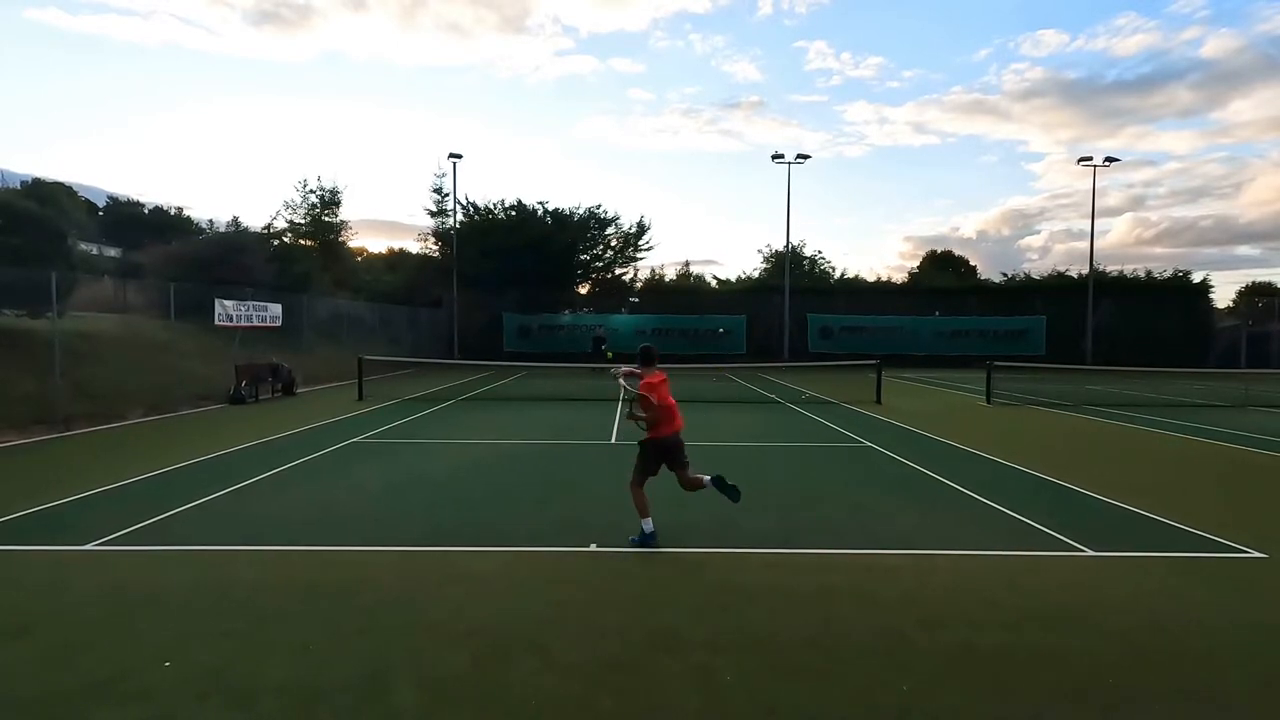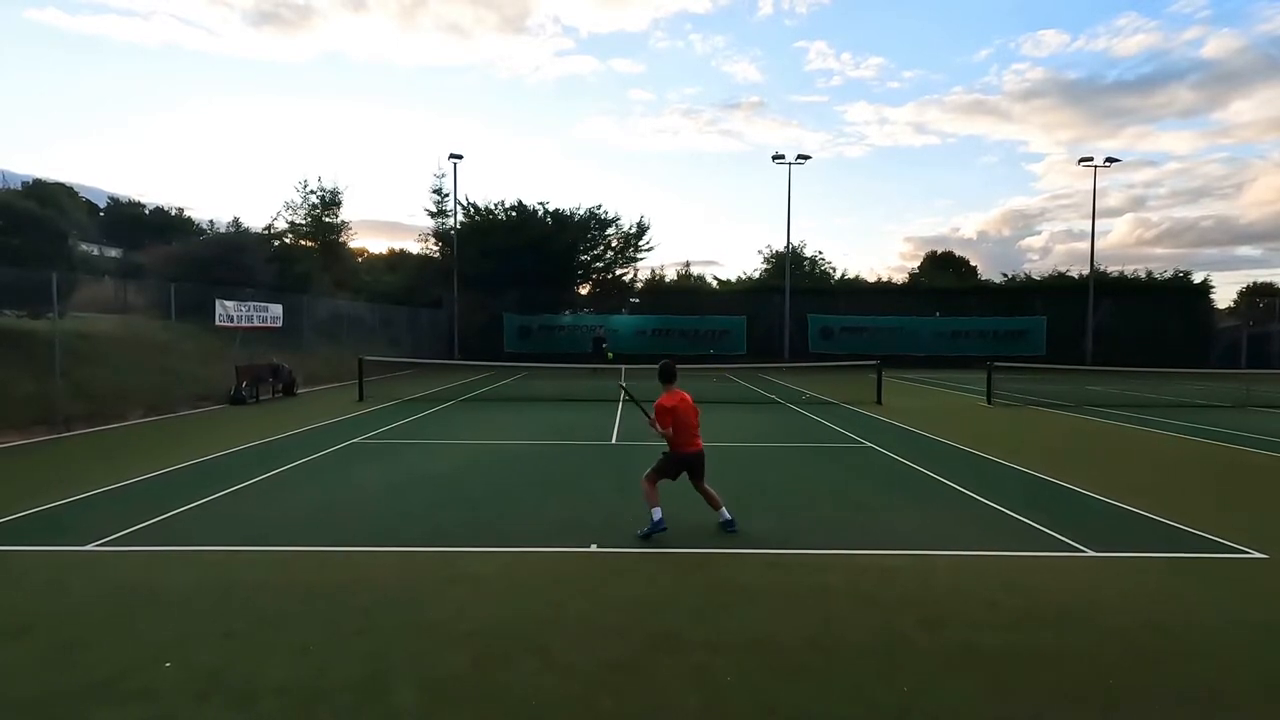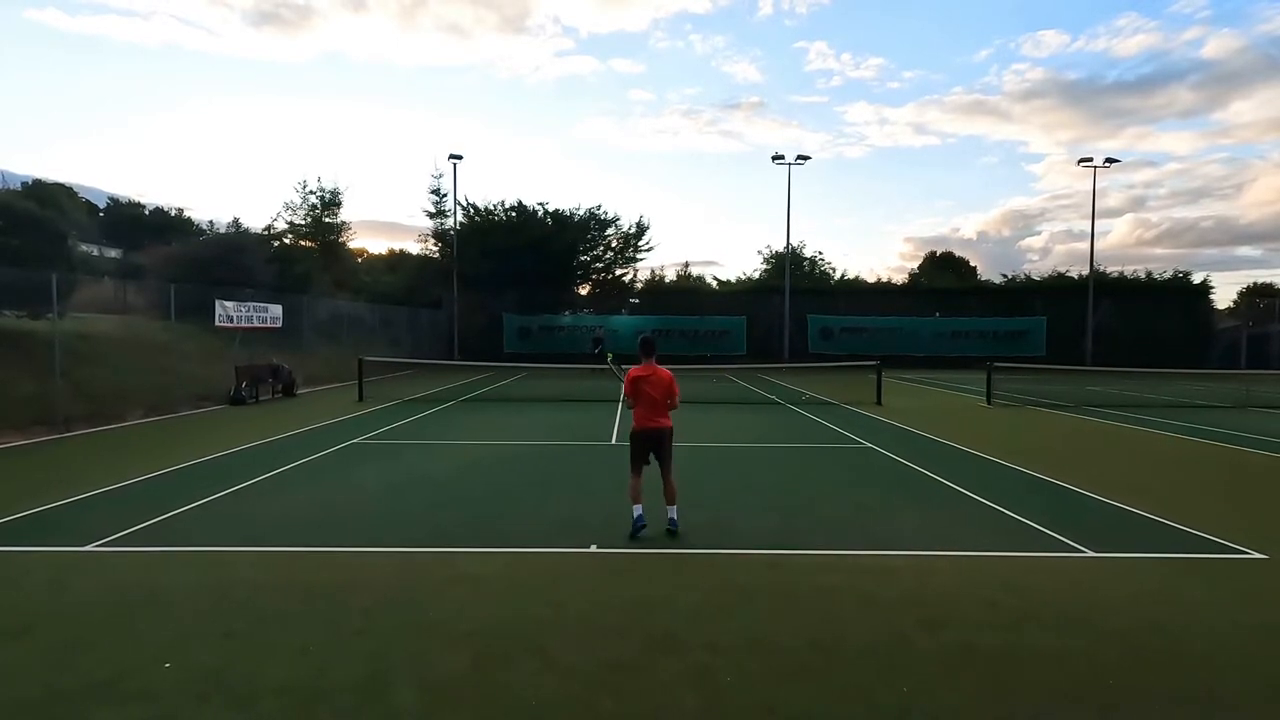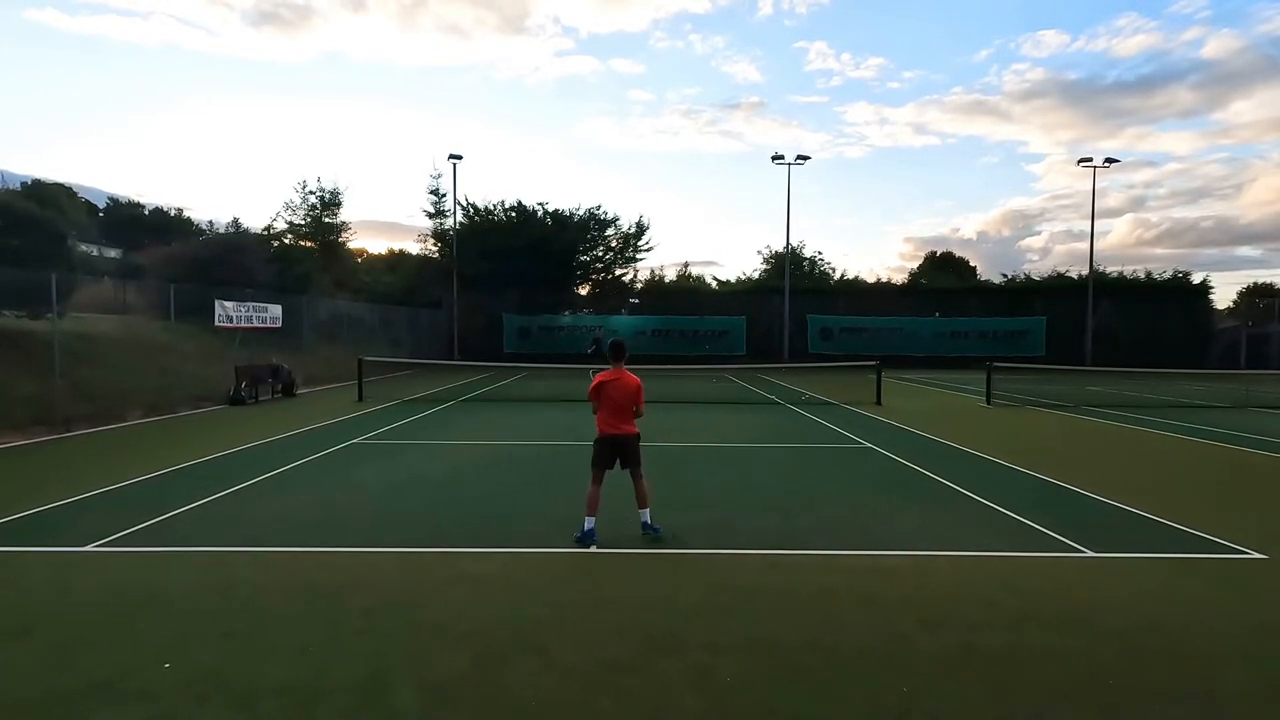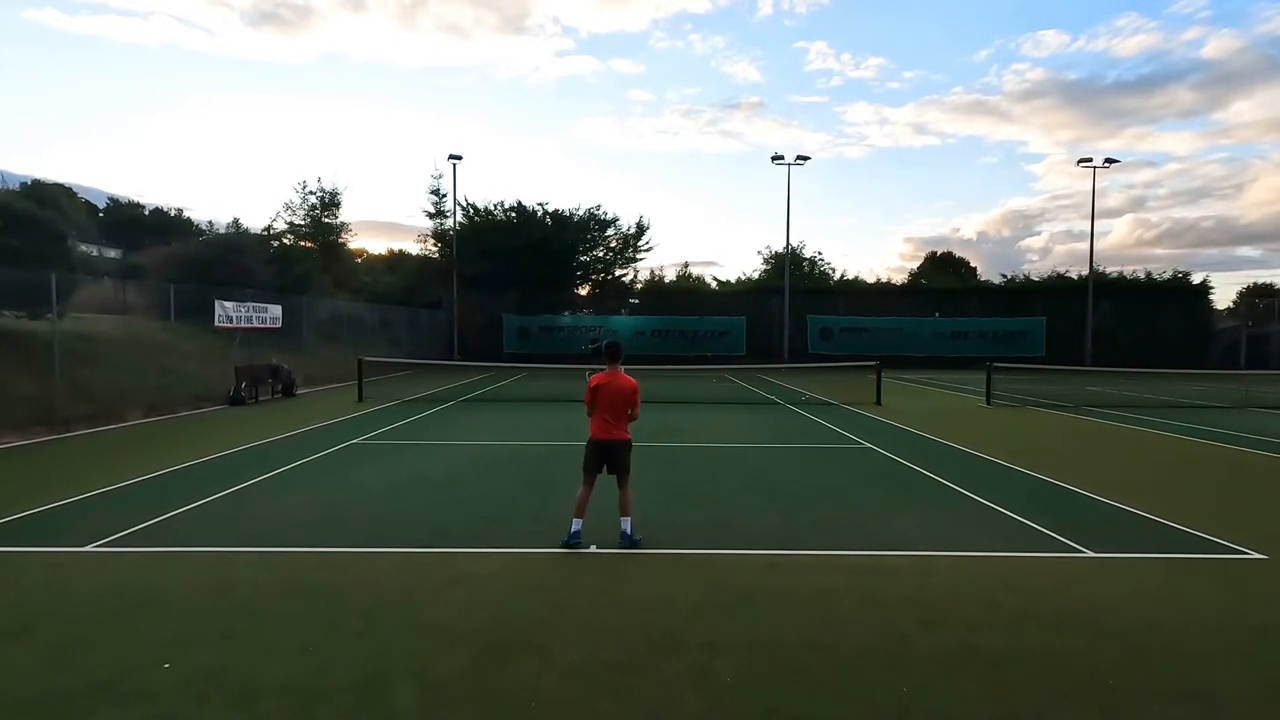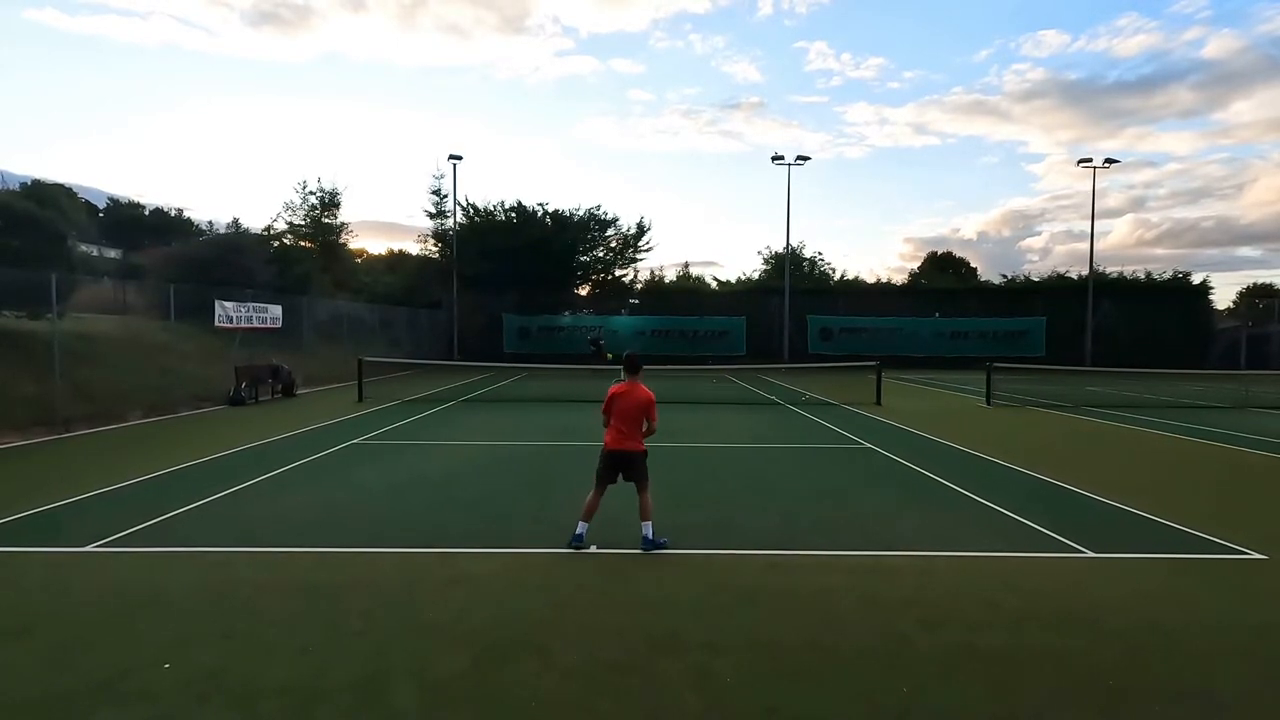
dt=0.4s
person 1, frame 1
left shoulder: (644, 386)
right shoulder: (661, 377)
left elbow: (654, 416)
right elbow: (644, 374)
left wrist: (635, 416)
right wrist: (627, 371)
left hip: (657, 440)
right hip: (674, 437)
left knee: (636, 484)
right knee: (686, 481)
left ankle: (648, 532)
right ankle: (713, 482)
person 1, frame 2
left shoulder: (661, 404)
right shoulder: (687, 398)
left elbow: (668, 434)
left wrist: (657, 426)
left hip: (678, 453)
right hip: (697, 451)
left knee: (648, 480)
right knee: (701, 486)
left ankle: (657, 521)
right ankle: (727, 520)
person 1, frame 3
left shoulder: (633, 375)
right shoulder: (668, 375)
left elbow: (630, 404)
right elbow: (675, 403)
left hip: (641, 431)
right hip: (664, 429)
left knee: (636, 474)
right knee: (667, 475)
left ankle: (638, 516)
right ankle: (672, 519)
person 1, frame 4
left shoulder: (600, 379)
right shoulder: (635, 382)
left elbow: (595, 410)
right elbow: (640, 412)
left hip: (606, 437)
right hip: (629, 436)
left knee: (596, 482)
right knee: (638, 478)
left ankle: (588, 530)
right ankle: (647, 523)
person 1, frame 5
left shoulder: (594, 381)
right shoulder: (631, 384)
left elbow: (589, 412)
right elbow: (635, 415)
left hip: (597, 440)
right hip: (620, 441)
left knee: (587, 486)
right knee: (624, 486)
left ankle: (575, 532)
right ankle: (626, 532)
person 1, frame 6
left shoulder: (614, 391)
right shoulder: (648, 396)
left elbow: (606, 422)
right elbow: (652, 428)
left hip: (611, 448)
right hip: (636, 451)
left knee: (597, 491)
right knee: (643, 491)
left ankle: (579, 535)
right ankle: (648, 537)
